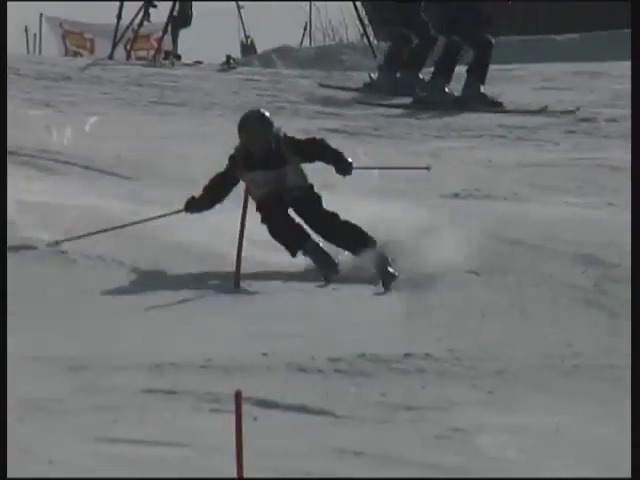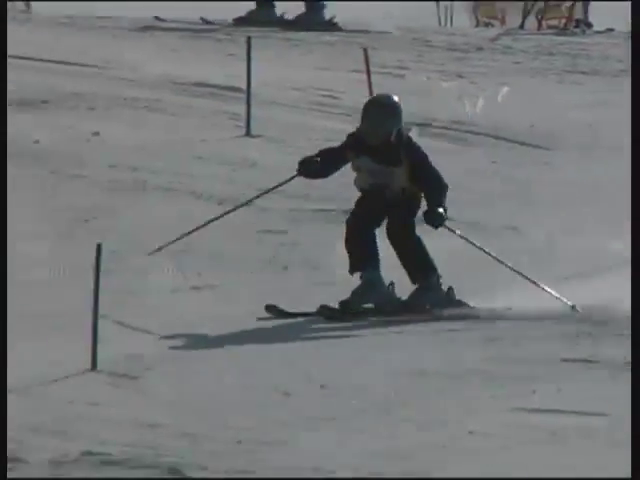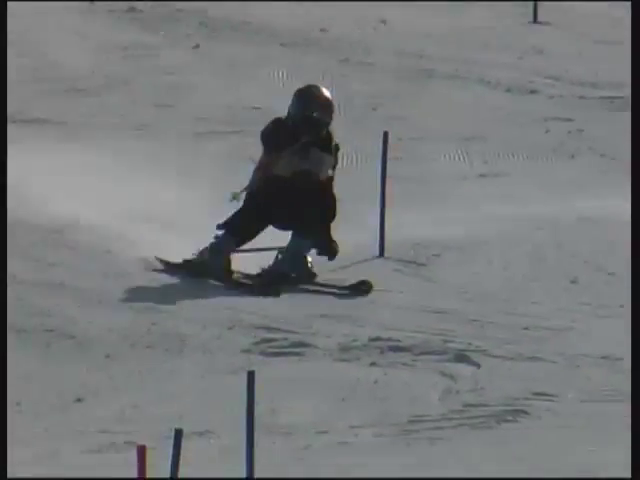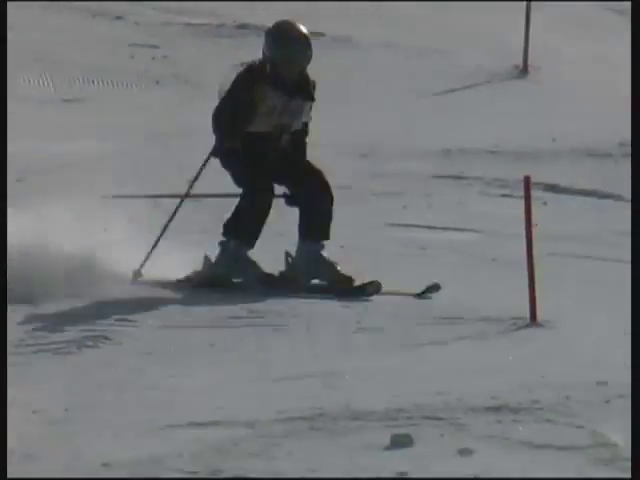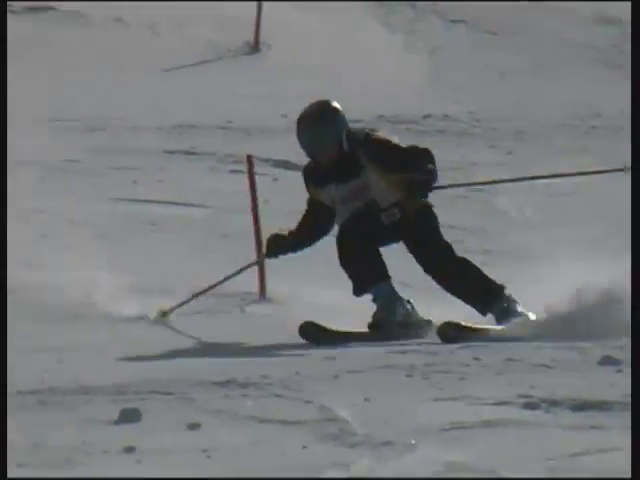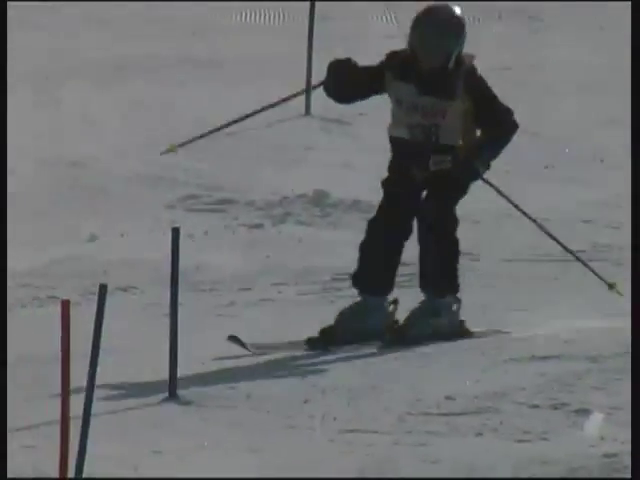
dt=0.7s
person 1, frame 1
left shoulder: (286, 147)
right shoulder: (240, 161)
left elbow: (316, 147)
right elbow: (220, 186)
left wrist: (339, 160)
right wrist: (199, 202)
left hip: (297, 191)
right hip: (268, 199)
left knee: (325, 223)
right knee: (275, 219)
left ankle: (373, 254)
right ankle: (320, 257)
person 1, frame 2
left shoulder: (407, 150)
right shoulder: (357, 143)
left elbow: (433, 181)
right elbow: (329, 160)
left wrist: (436, 207)
right wrist: (312, 164)
left hip: (402, 198)
right hip: (372, 195)
left knee: (399, 231)
right knee: (357, 226)
left ankle: (430, 286)
right ankle: (374, 286)
person 1, frame 3
left shoulder: (328, 146)
right shoulder: (282, 129)
left elbow: (325, 188)
right elbow: (270, 139)
left wrist: (325, 231)
right wrist: (304, 133)
left hip: (302, 201)
right hip: (269, 192)
left knee: (323, 201)
left ankle: (294, 259)
right ankle: (215, 255)
person 1, frame 4
left shoulder: (302, 87)
right shoulder: (251, 78)
left elbow: (298, 131)
right elbow: (224, 124)
left wrist: (299, 173)
left hip: (277, 149)
right hip: (240, 148)
left knee: (316, 187)
right knee: (260, 189)
left ankle: (309, 259)
right ankle: (233, 256)
person 1, frame 5
left shoulder: (369, 148)
right shoulder: (316, 177)
left elbow: (415, 157)
right elbow: (316, 224)
left wrist: (424, 174)
right wrist: (284, 242)
left hip: (409, 211)
right hip: (370, 223)
left knee: (439, 260)
right knee: (348, 242)
left ankle: (504, 305)
right ankle: (391, 306)
person 1, frame 6
left shoulder: (465, 81)
right shoulder: (398, 68)
left elbow: (505, 123)
right elbow: (349, 89)
left wrist: (481, 158)
right wrist: (340, 76)
left hip: (451, 162)
right hip: (409, 158)
left knee: (434, 217)
right knee: (388, 225)
left ankle: (441, 306)
right ankle: (370, 307)
